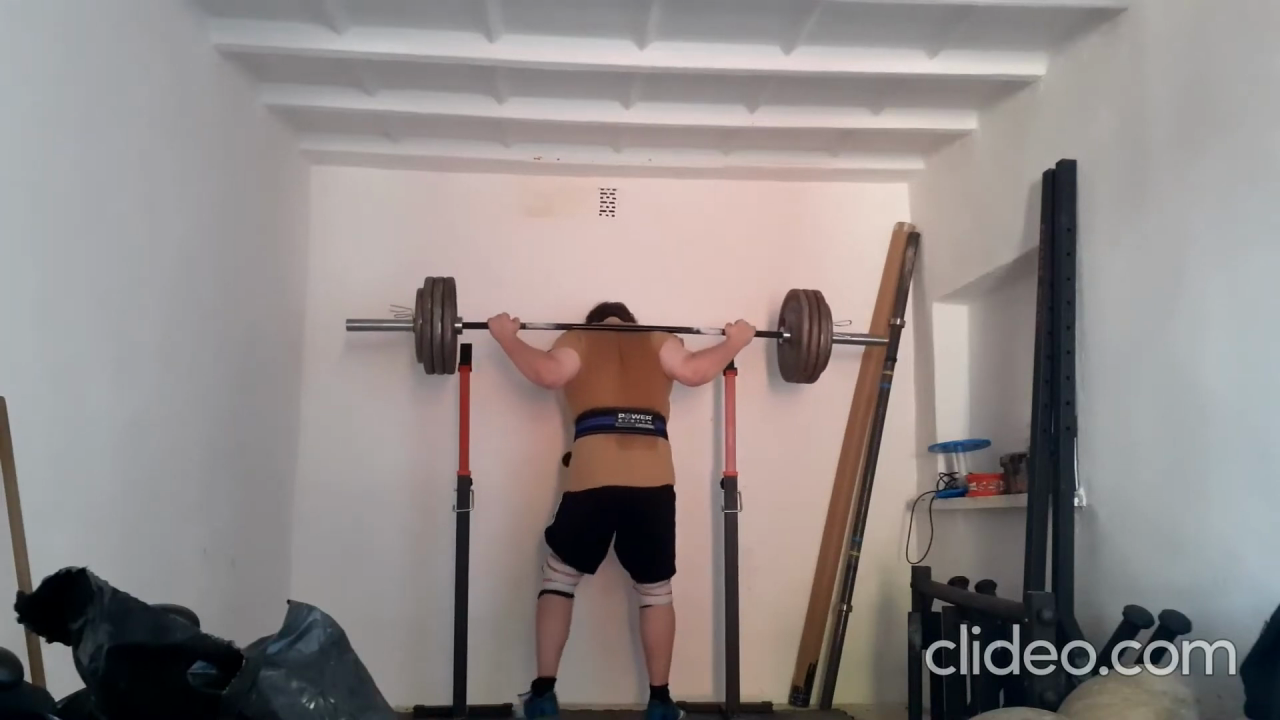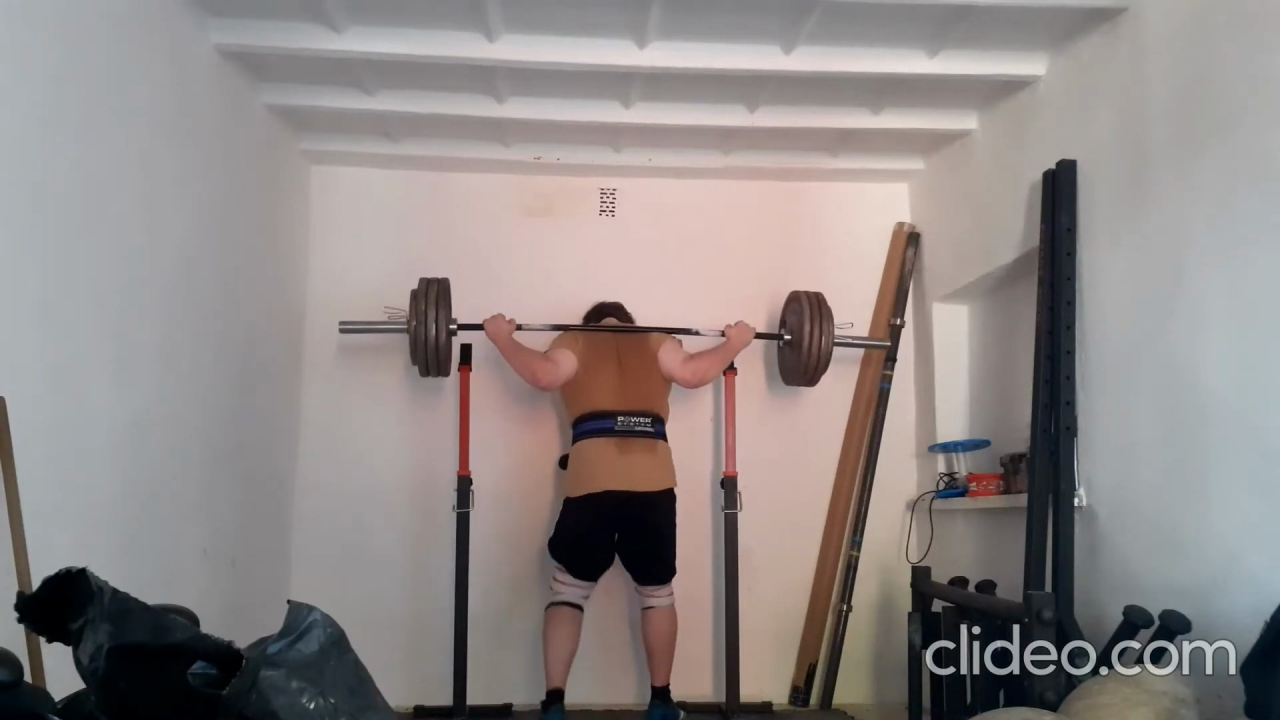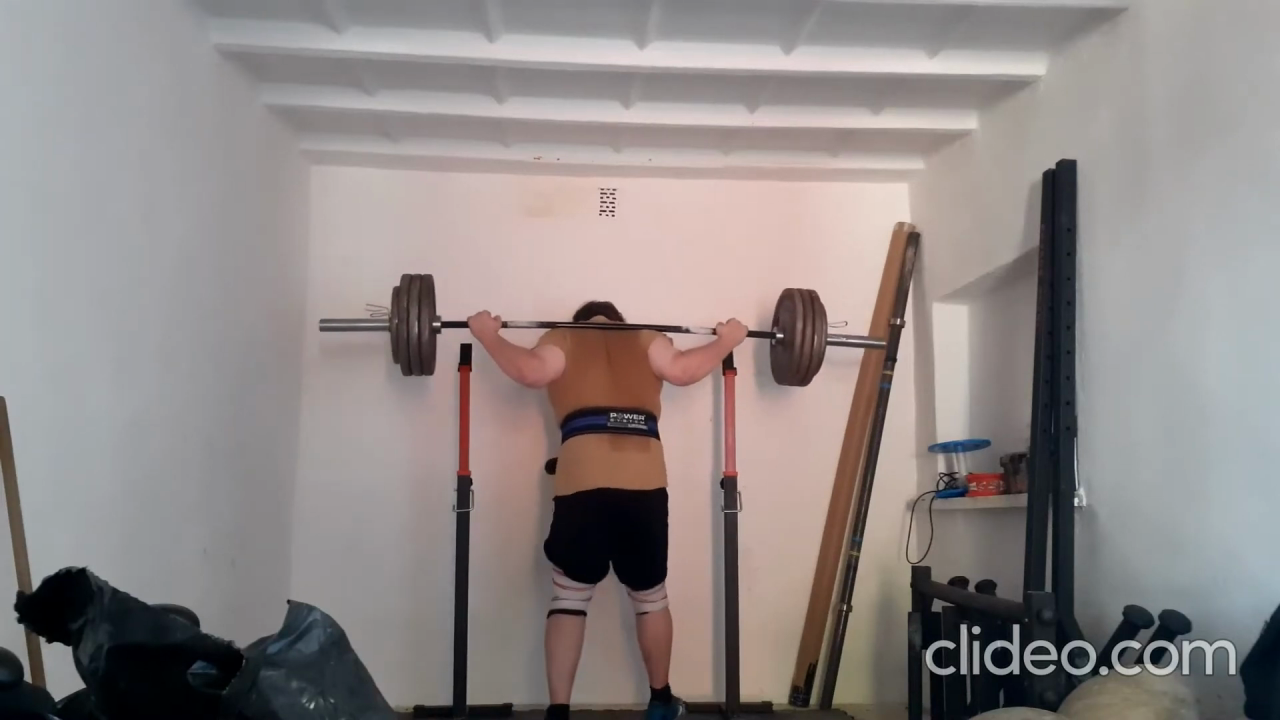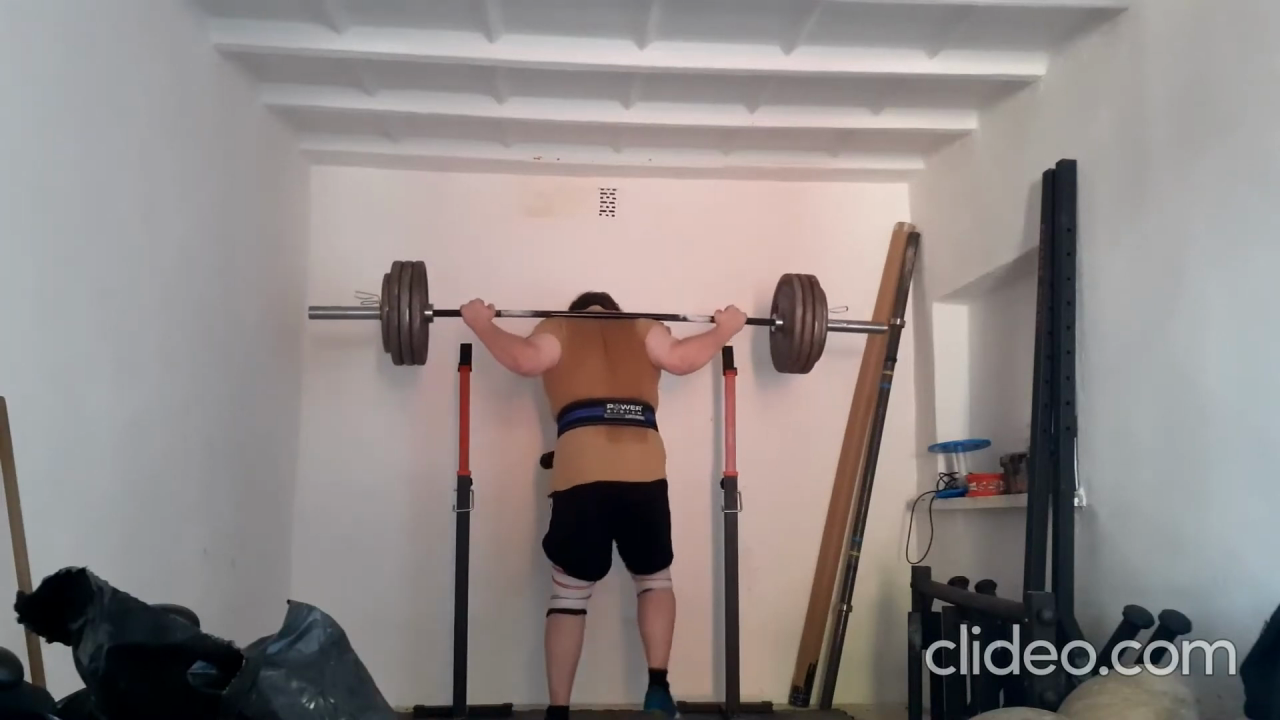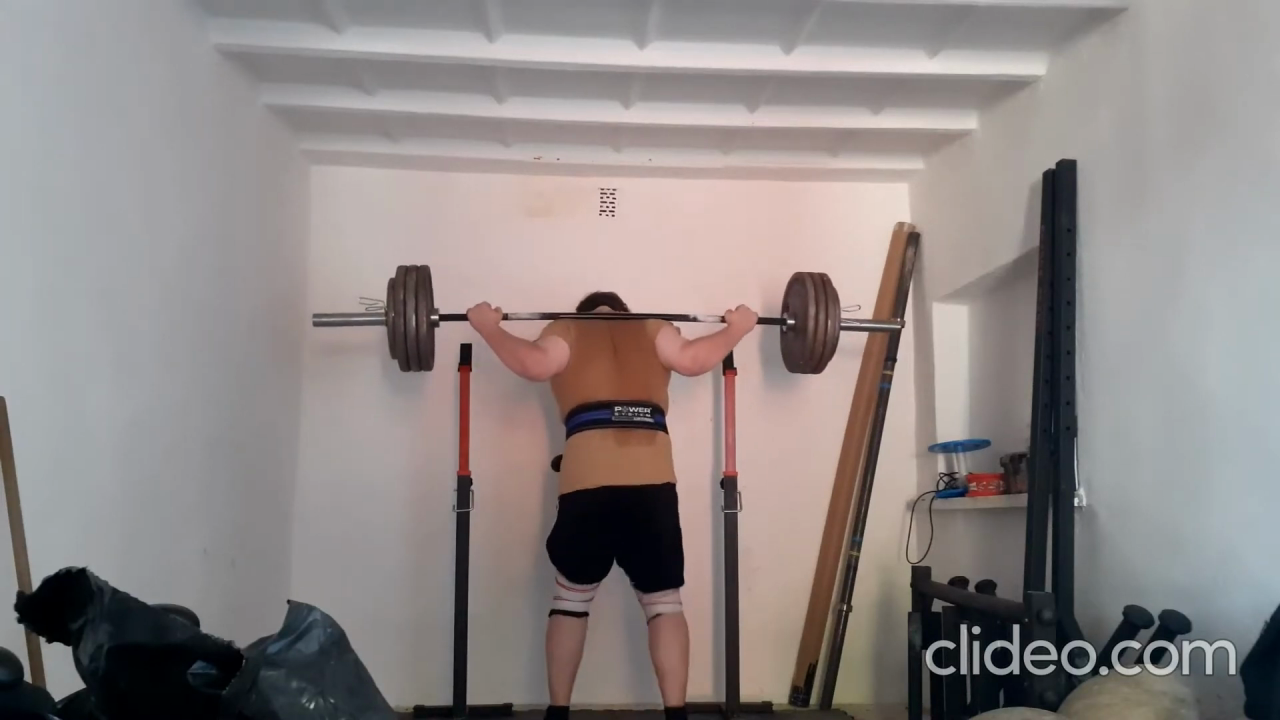
dt=0.2s
person 1, frame 1
left shoulder: (577, 340)
right shoulder: (657, 340)
left elbow: (548, 373)
right elbow: (694, 371)
left wrist: (506, 336)
right wrist: (736, 341)
left hip: (592, 477)
right hip: (652, 479)
left knee: (558, 579)
right knee: (655, 591)
person 1, frame 2
left shoulder: (574, 341)
right shoulder: (656, 342)
left elbow: (543, 375)
right elbow: (693, 373)
left wrist: (502, 338)
right wrist: (735, 343)
left hip: (591, 481)
right hip: (653, 482)
left knee: (568, 591)
right knee: (657, 594)
person 1, frame 3
left shoulder: (562, 338)
right shoulder: (646, 339)
left elbow: (531, 372)
right elbow: (684, 370)
left wrist: (487, 335)
right wrist: (727, 341)
left hip: (583, 480)
right hip: (645, 481)
left knee: (570, 598)
right knee: (651, 597)
person 1, frame 4
left shoulder: (558, 328)
right shoulder: (642, 328)
left elbow: (525, 360)
right elbow: (682, 358)
left wrist: (481, 323)
right wrist: (726, 328)
left hip: (581, 474)
right hip: (644, 473)
left knee: (569, 595)
right knee: (655, 579)
right ankle: (658, 685)
person 1, frame 5
left shoulder: (565, 330)
right shoulder: (652, 329)
left elbow: (534, 364)
right elbow: (693, 360)
left wrist: (487, 327)
right wrist: (738, 328)
left hip: (588, 479)
right hip: (652, 479)
left knee: (571, 600)
right knee: (663, 601)
